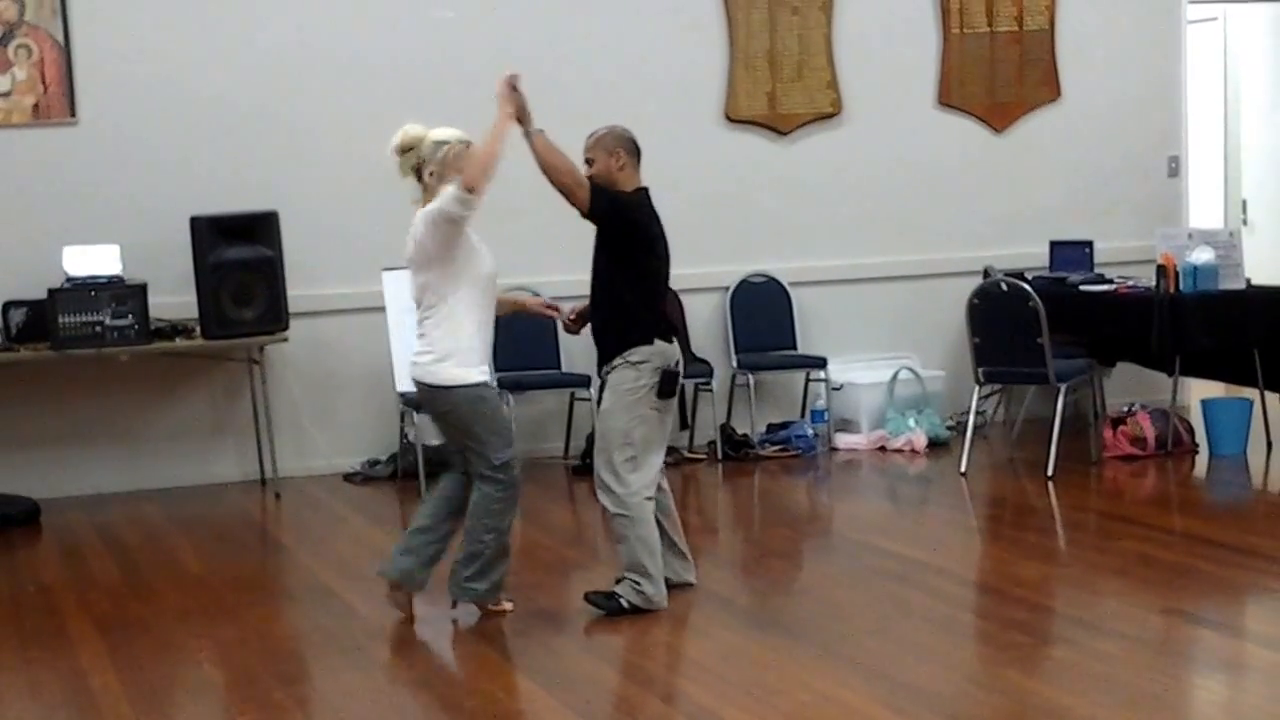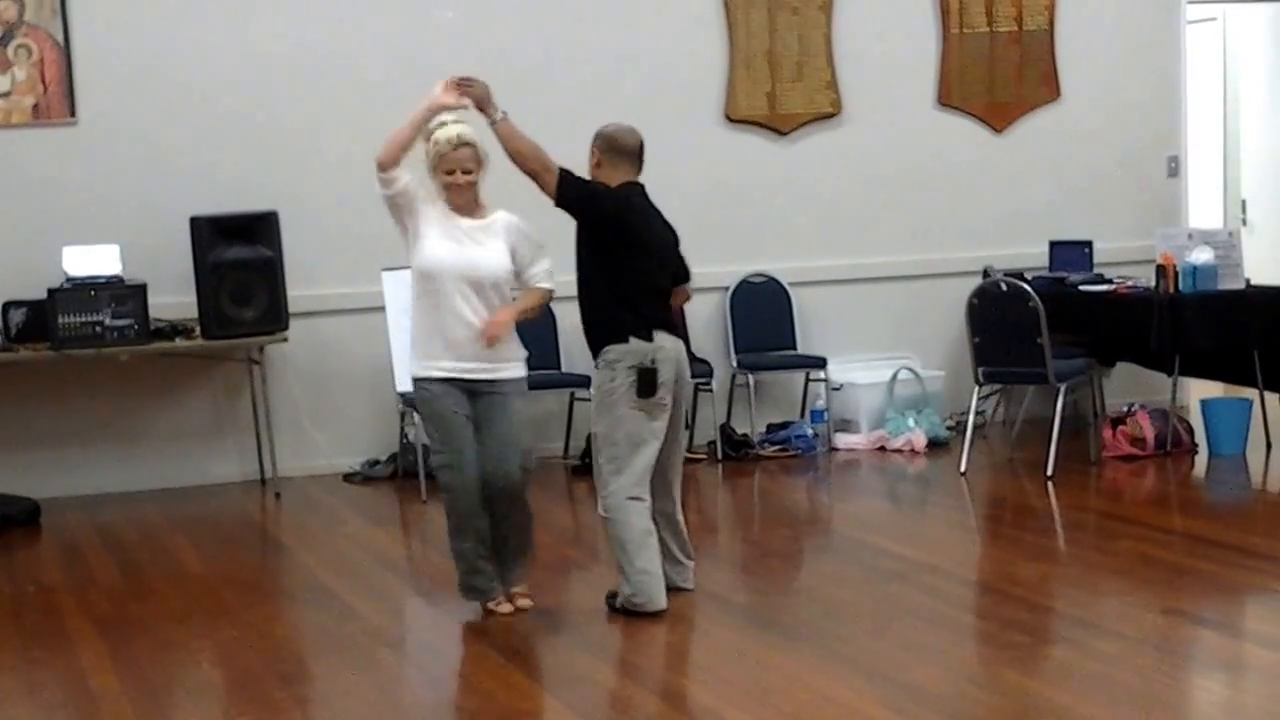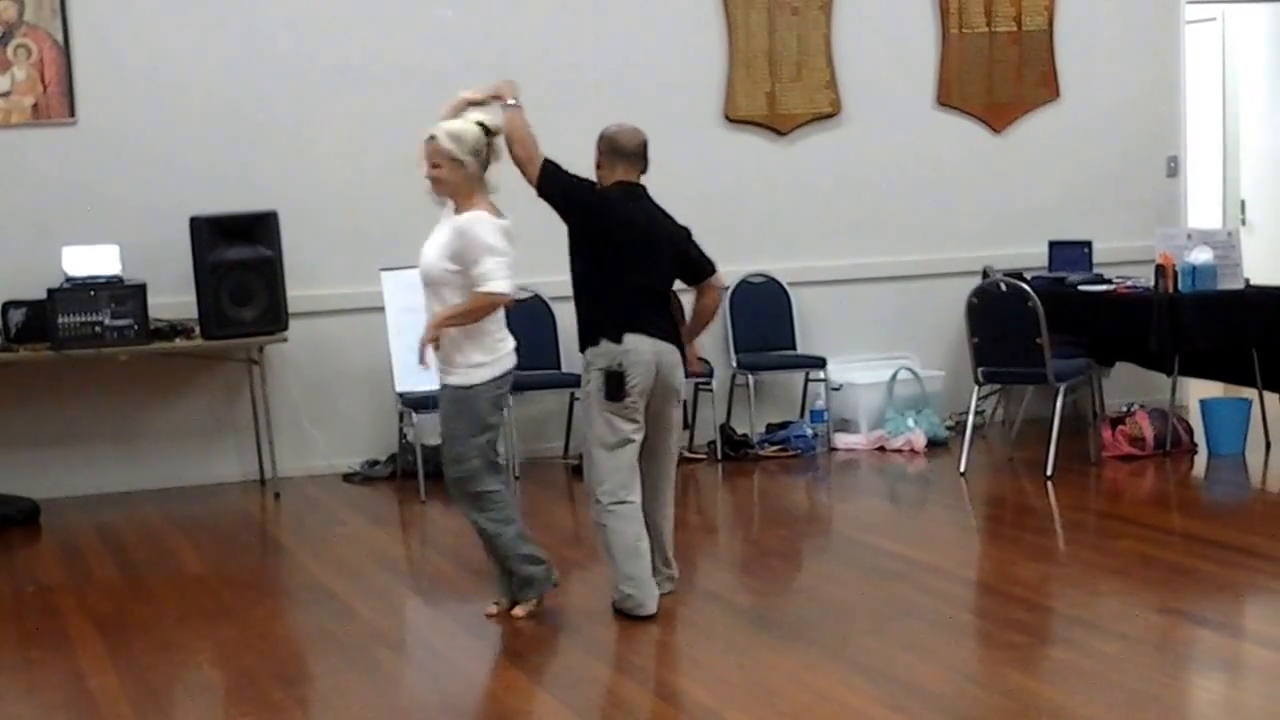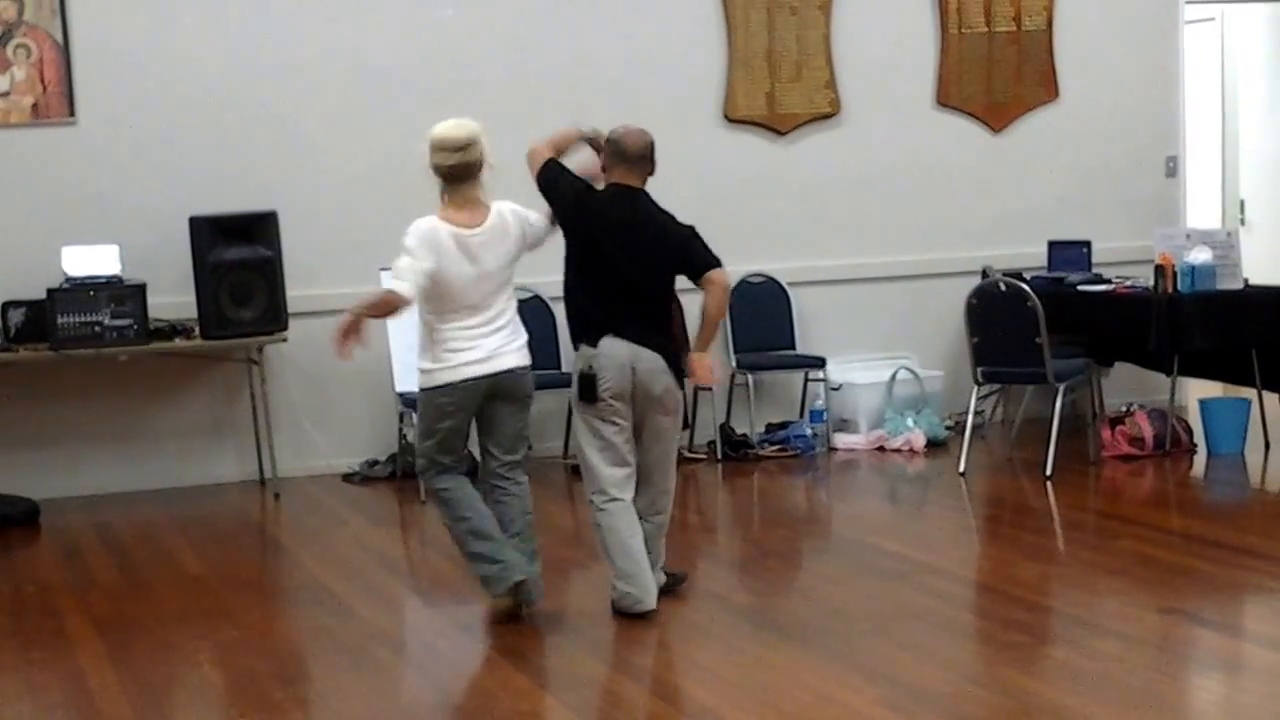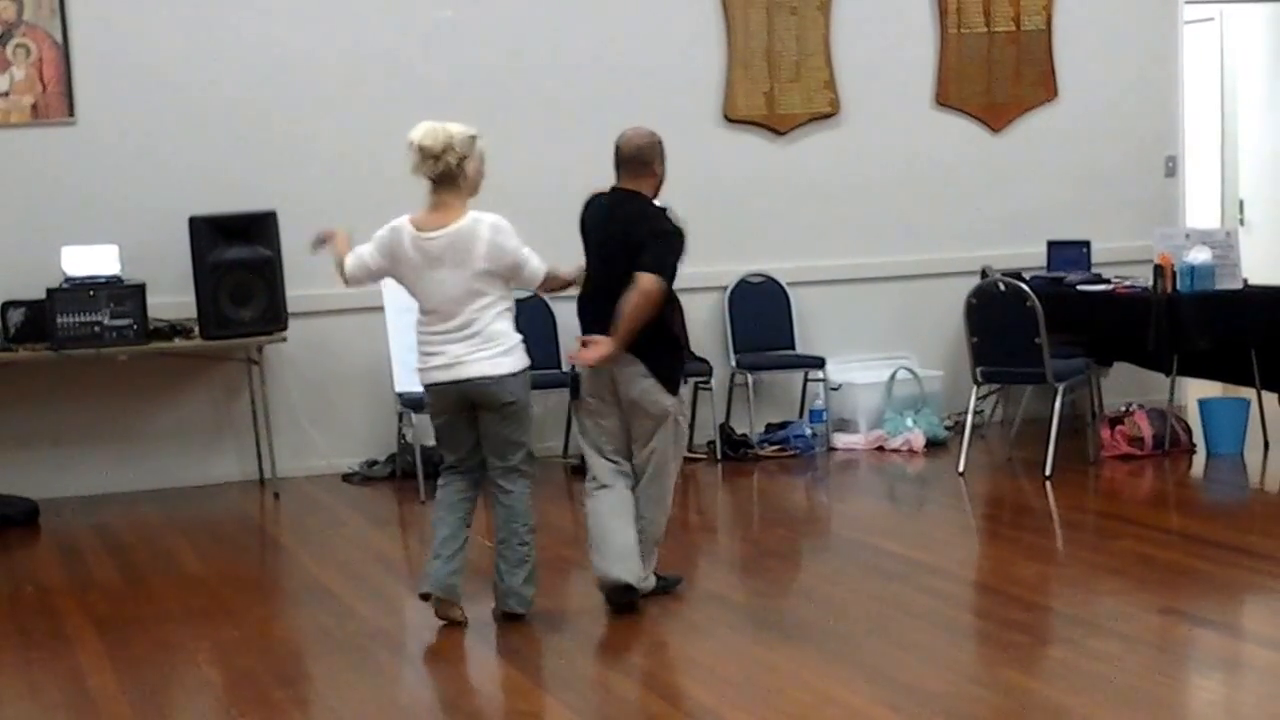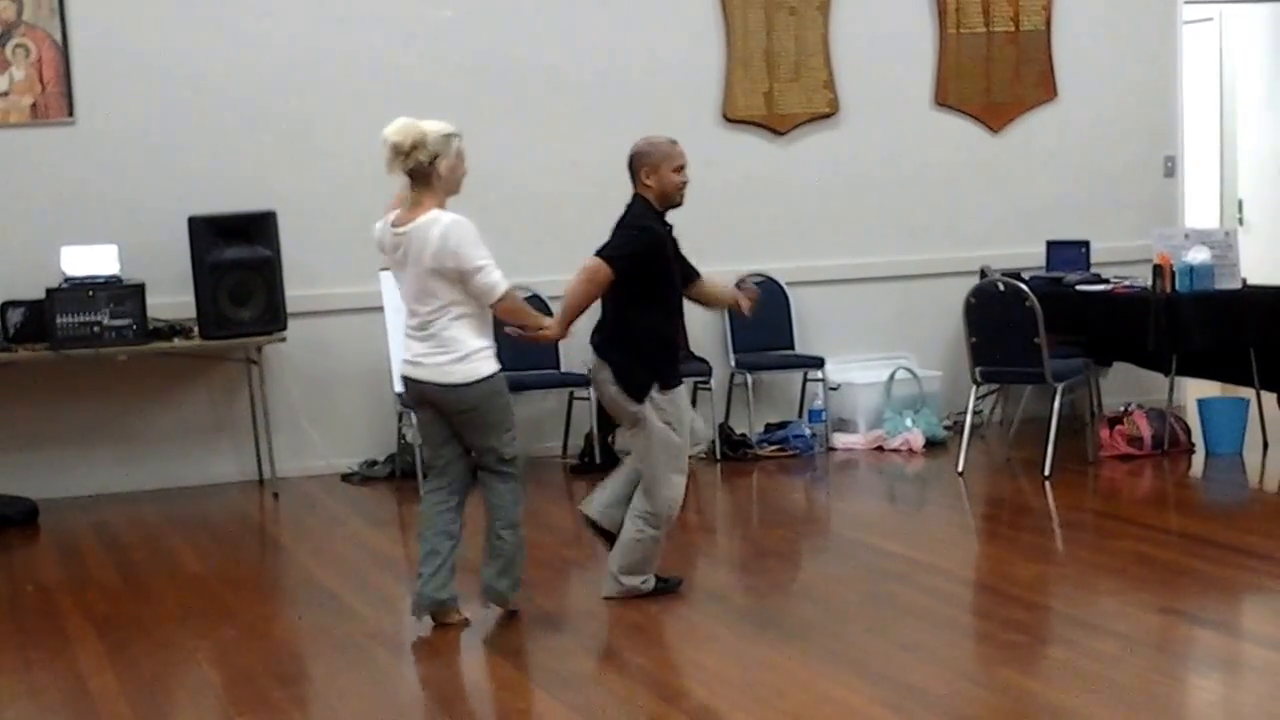
dt=0.2s
person 1, frame 1
left shoulder: (443, 230)
right shoulder: (437, 222)
right elbow: (471, 183)
left wrist: (518, 302)
right wrist: (505, 114)
left hip: (446, 375)
right hip: (456, 379)
left knee: (469, 474)
right knee: (497, 474)
left ankle: (408, 568)
right ankle: (476, 586)
person 1, frame 2
left shoulder: (507, 227)
right shoulder: (418, 213)
left elbow: (541, 285)
right elbow: (386, 162)
left wrist: (510, 312)
right wrist: (431, 108)
left hip: (498, 371)
right hip: (439, 373)
left knee: (506, 474)
right knee: (461, 477)
left ankle: (512, 569)
right ankle: (482, 583)
person 1, frame 3
left shoulder: (475, 226)
right shoulder: (459, 213)
left elbow: (495, 294)
right elbow: (438, 162)
left wrist: (440, 321)
right wrist: (457, 113)
left hip: (474, 370)
right hip: (465, 369)
left knee: (472, 476)
right knee: (476, 474)
left ankle: (530, 577)
right ankle: (521, 581)
person 1, frame 4
left shoulder: (425, 233)
right shoulder: (509, 218)
left elbow: (395, 300)
right elbow: (547, 224)
left wrist: (356, 317)
left hip: (452, 375)
right hip: (513, 365)
left knee: (442, 472)
right knee: (508, 472)
left ankle: (502, 571)
right ankle: (519, 579)
person 1, frame 5
left shoulder: (399, 234)
right shoulder: (489, 228)
left elbow: (351, 270)
right elbow: (542, 281)
left wrist: (338, 240)
right wrist: (577, 278)
left hip: (441, 376)
right hip: (501, 372)
left knee: (458, 473)
right knee: (509, 476)
left ankle: (442, 579)
right ankle: (514, 594)
person 1, frame 6
left shoulder: (395, 226)
right shoulder: (451, 227)
right elbow: (498, 298)
left wrist: (412, 193)
right wrist: (542, 323)
left hip: (419, 375)
right hip: (467, 374)
left knee: (444, 479)
right knee: (499, 470)
left ankle: (436, 593)
right ankle: (501, 584)
person 2, frame 1
left shoulder: (631, 213)
right shoulder: (625, 217)
left elbow: (567, 183)
left wrist: (527, 124)
right wrist: (590, 310)
left hip: (640, 362)
right hip: (641, 359)
left knee: (621, 478)
right knee: (642, 474)
left ankle: (643, 589)
right ankle: (672, 566)
person 2, frame 2
left shoulder: (605, 206)
right shoulder: (654, 219)
left elbow: (538, 167)
right elbow: (680, 288)
left wrist: (490, 110)
left hip: (629, 358)
right hip: (664, 351)
left knee: (620, 482)
right knee: (660, 475)
left ankle: (643, 591)
right ankle: (675, 569)
person 2, frame 3
left shoulder: (590, 205)
right shoulder: (666, 225)
left elbow: (526, 156)
right elbow: (712, 287)
left wrist: (509, 102)
right wrist: (688, 340)
left hip: (615, 358)
right hip: (664, 354)
left knee: (615, 485)
right knee: (657, 478)
left ankle: (637, 594)
right ankle: (661, 573)
person 2, frame 4
left shoulder: (582, 207)
right shoulder: (671, 229)
left elbow: (539, 155)
right elbow: (717, 284)
left wrist: (580, 135)
right wrist: (699, 351)
left hip: (599, 360)
right hip: (657, 360)
left knee: (611, 486)
right knee: (656, 482)
left ankle: (636, 592)
right ankle: (650, 576)
person 2, frame 5
left shoulder: (598, 210)
right shoulder: (661, 229)
right elbow: (647, 289)
right wrist: (617, 342)
left hip: (597, 365)
right hip: (648, 367)
left knee: (606, 477)
right knee: (653, 481)
left ankle: (619, 572)
right ankle: (638, 575)
person 2, frame 6
left shoulder: (649, 225)
right shoulder: (643, 230)
left elbow: (691, 285)
right elbow: (595, 272)
left wrist: (730, 298)
right wrist: (560, 326)
left hip: (623, 368)
right hip: (643, 374)
left knee: (656, 459)
right knee: (664, 481)
left ankle: (608, 511)
right ankle: (631, 577)
